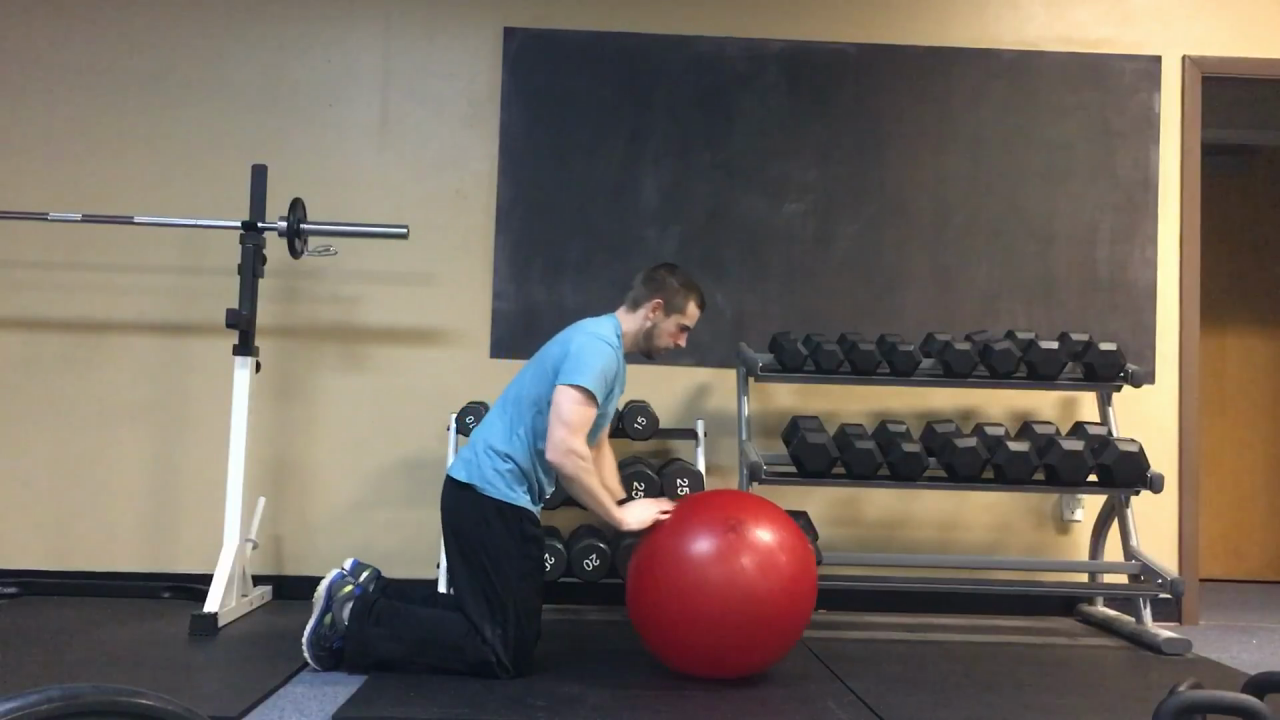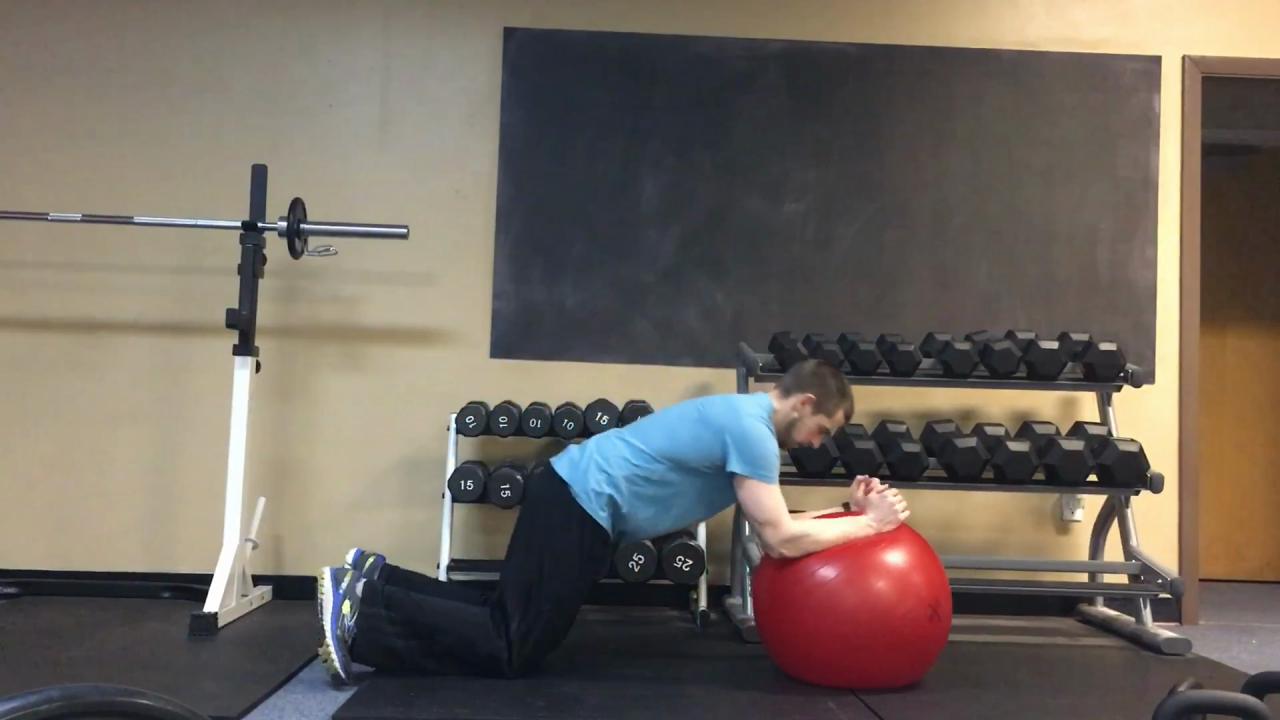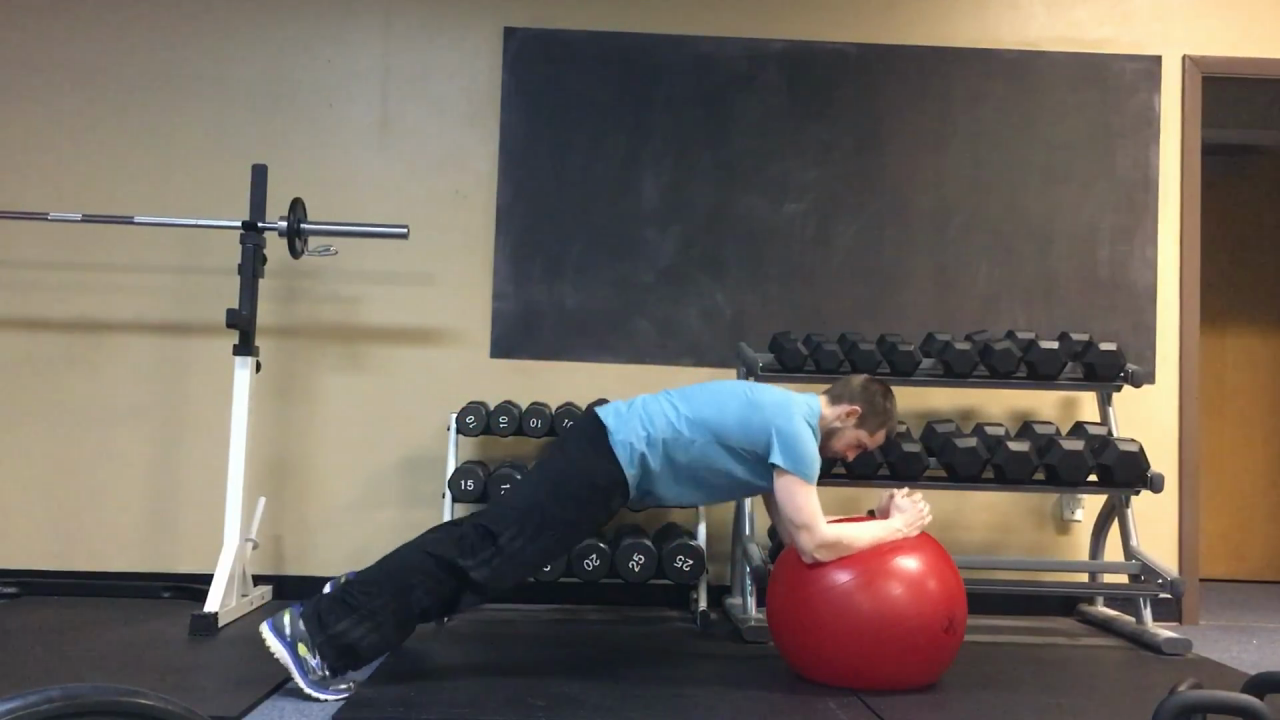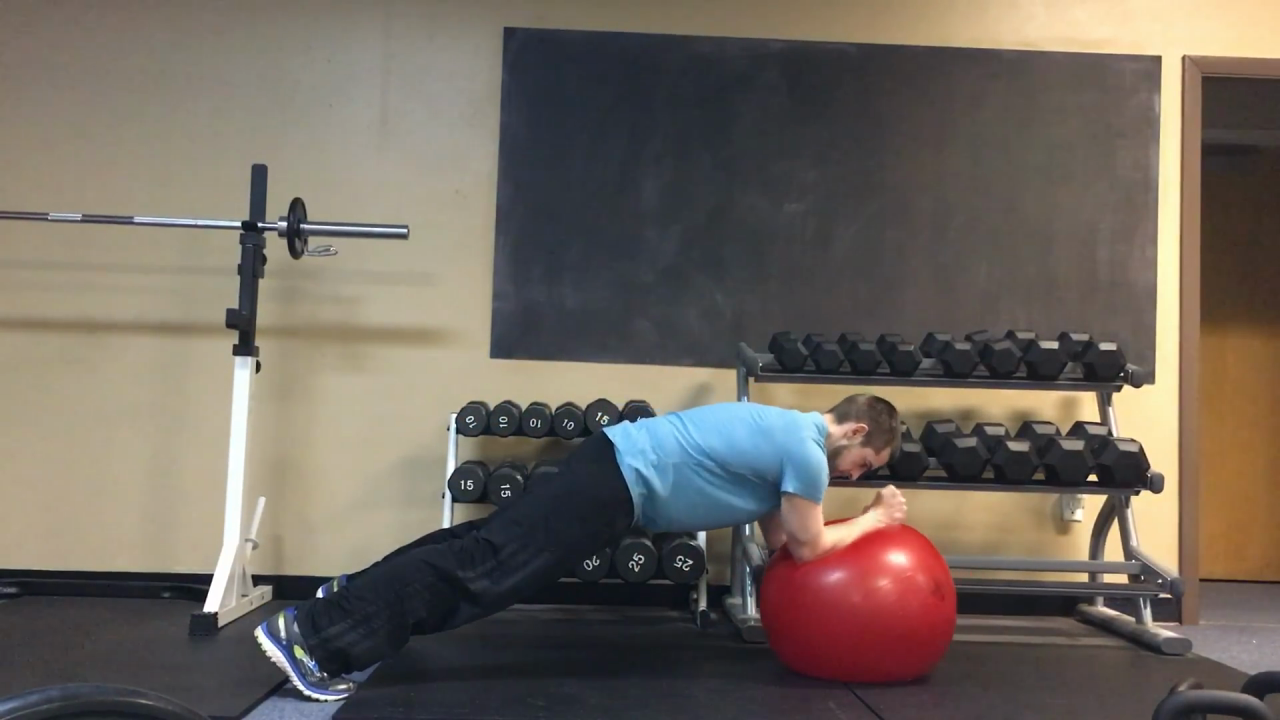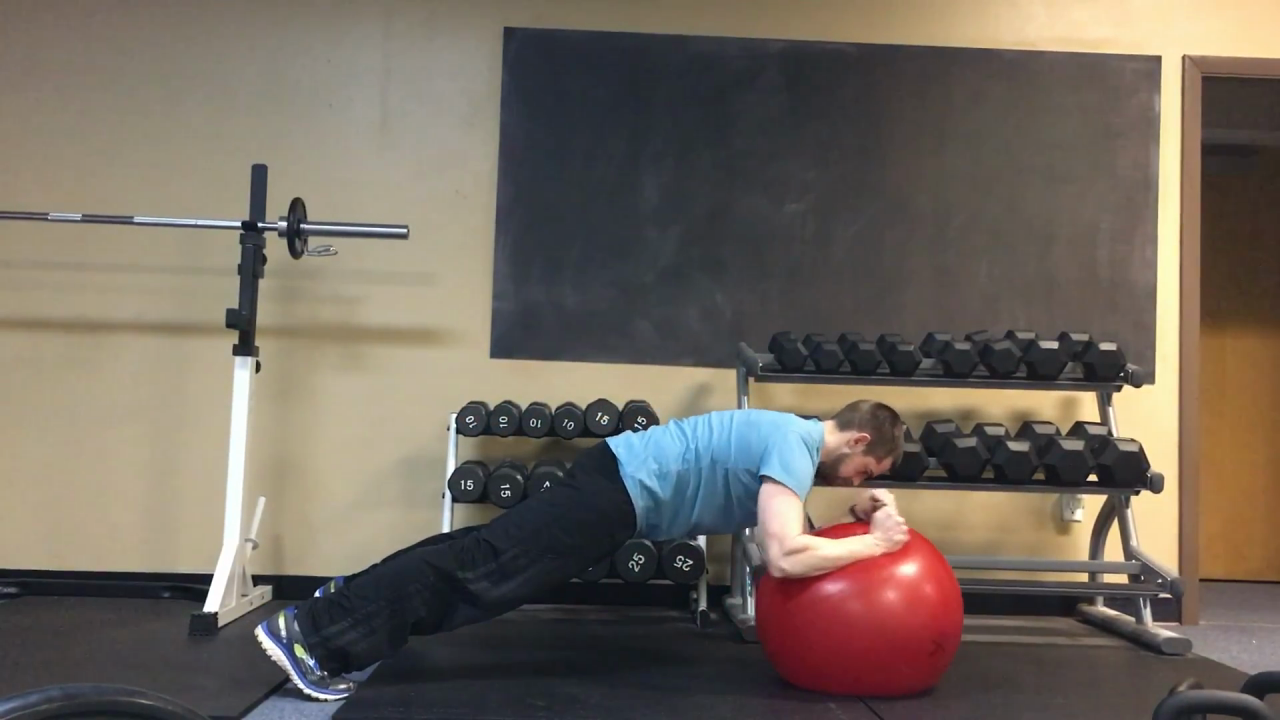
dt=1s
person 1, frame 1
left shoulder: (605, 349)
right shoulder: (597, 345)
left elbow: (598, 449)
right elbow: (564, 453)
left wrist: (625, 507)
right wrist: (619, 517)
left hip: (489, 493)
right hip: (490, 495)
left knee: (497, 625)
right knee: (506, 651)
left ankle: (367, 593)
right ankle: (352, 620)
person 1, frame 2
left shoulder: (744, 414)
right shoulder: (751, 428)
left elbow: (774, 525)
right elbow: (780, 539)
left wrist: (848, 510)
right wrist: (869, 524)
left hip: (569, 493)
right hip: (580, 504)
left knee: (509, 623)
right knee: (513, 647)
left ankle: (374, 584)
right ankle: (363, 616)
person 1, frame 3
left shoulder: (785, 416)
right shoulder: (795, 427)
left elbow: (792, 530)
right elbow: (813, 544)
left wrist: (876, 518)
right wrist: (896, 528)
left hip: (610, 447)
right hip: (612, 458)
left knee: (485, 543)
right knee: (485, 554)
left ankle: (345, 608)
right ankle: (316, 633)
person 1, frame 4
left shoulder: (787, 432)
right shoulder: (806, 450)
left elbow: (781, 536)
right elbow: (809, 550)
left wrist: (865, 517)
right wrist: (876, 520)
left hip: (611, 463)
right hip: (617, 484)
left knee: (481, 549)
right knee: (481, 569)
left ankle: (349, 598)
right ankle: (309, 635)
person 1, frame 5
left shoulder: (790, 437)
right shoulder: (794, 450)
left elbow: (785, 534)
right elbow: (784, 557)
left wrist: (862, 514)
right wrist: (875, 545)
left hip: (616, 480)
right hip: (617, 494)
left knee: (481, 555)
right knee: (479, 571)
left ankle: (347, 598)
right ankle: (307, 632)
